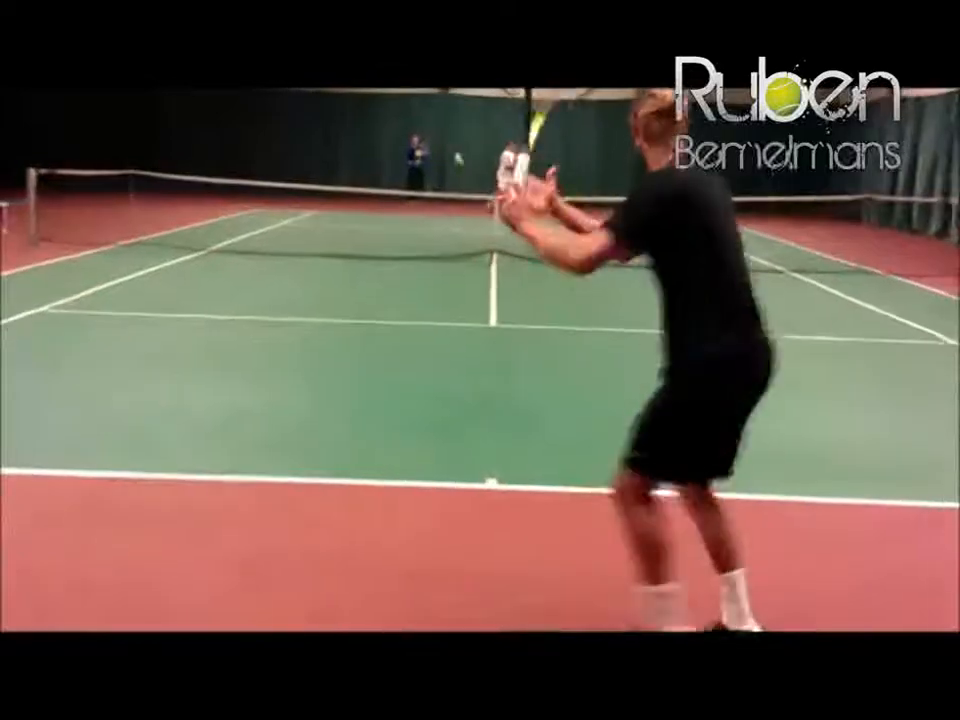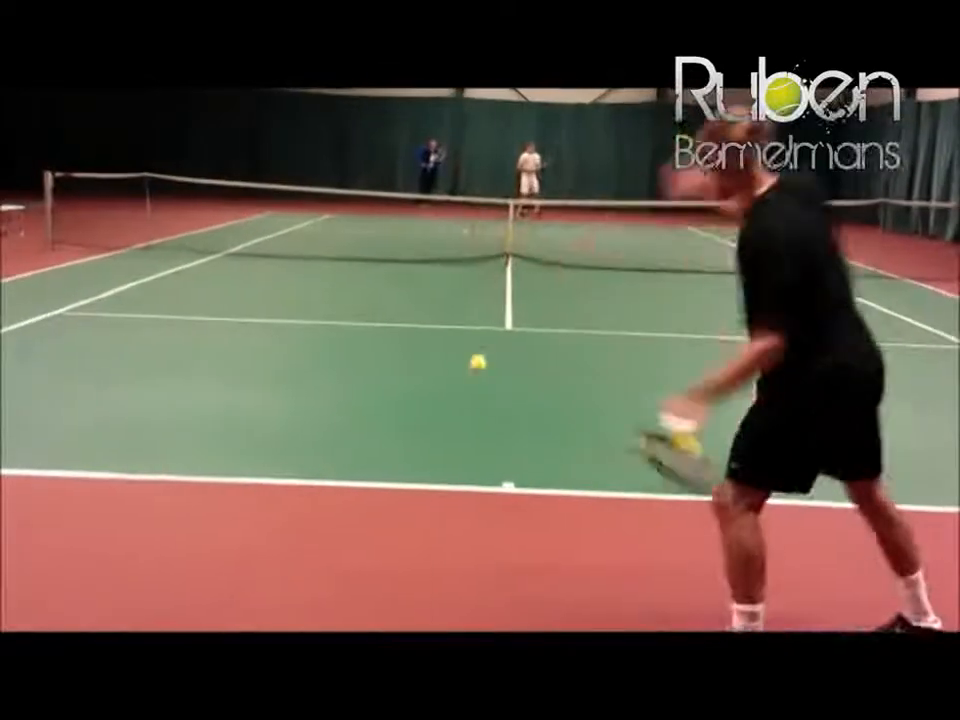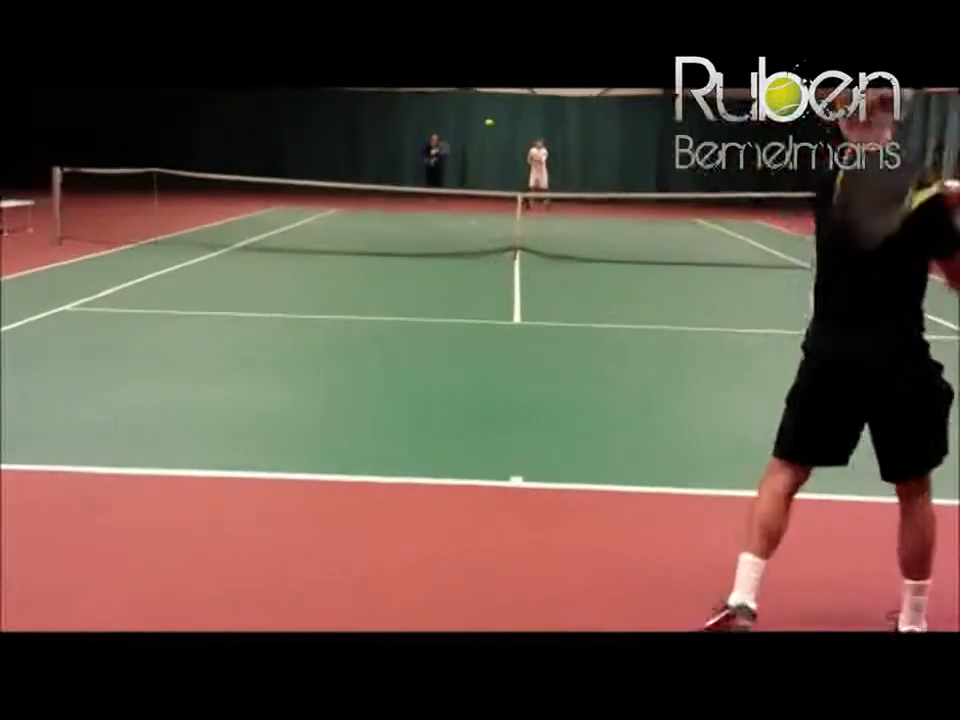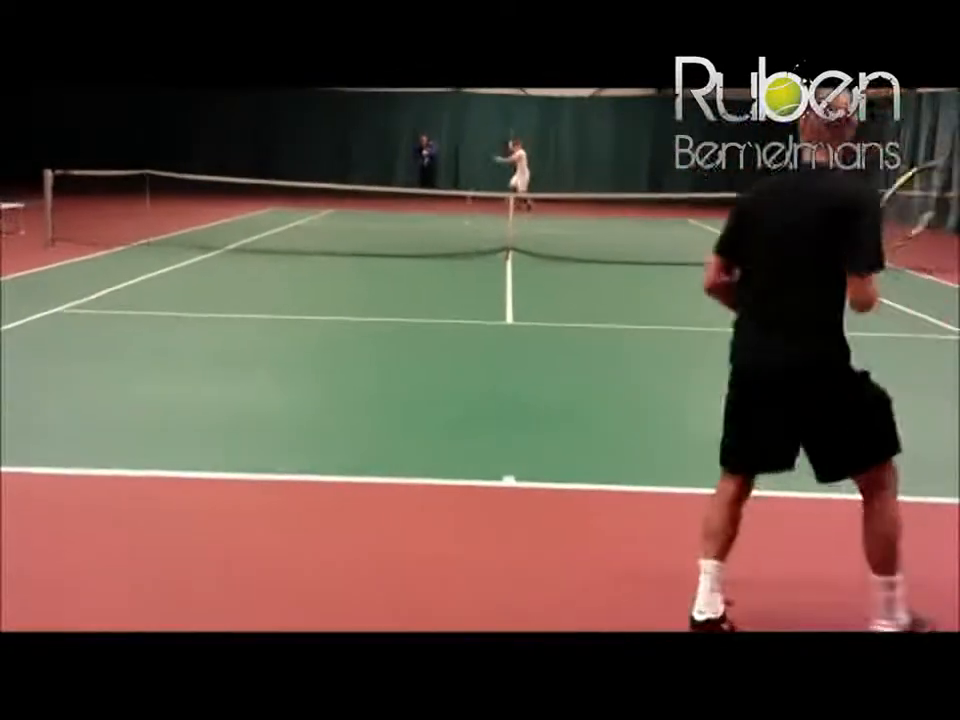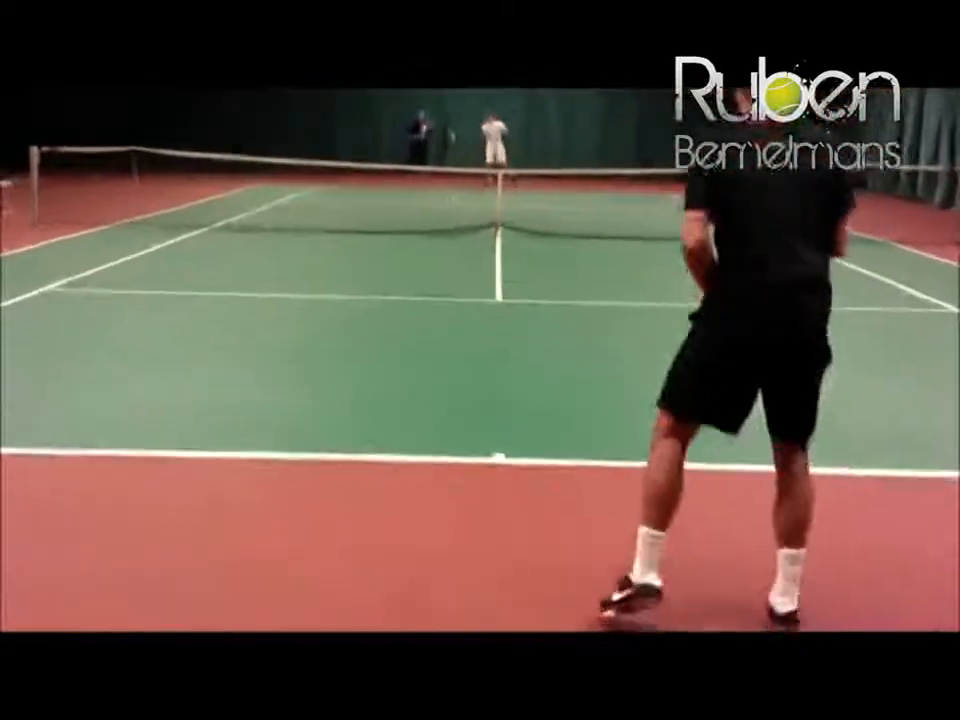
dt=0.5s
person 1, frame 1
left shoulder: (663, 188)
right shoulder: (700, 184)
left elbow: (581, 261)
right elbow: (613, 239)
left wrist: (526, 223)
right wrist: (556, 208)
left hip: (713, 363)
right hip: (743, 357)
left knee: (634, 489)
right knee: (693, 487)
left ankle: (664, 625)
right ankle: (740, 622)
person 1, frame 2
left shoulder: (766, 237)
right shoulder: (798, 192)
left elbow: (771, 346)
left wrist: (700, 397)
right wrist: (708, 186)
left hip: (821, 378)
right hip: (859, 369)
left knee: (736, 502)
right knee: (867, 492)
left ankle: (747, 626)
right ankle: (921, 616)
person 1, frame 3
left shoulder: (831, 181)
left hip: (829, 353)
right hip: (898, 358)
left knee: (784, 474)
right knee: (914, 490)
left ankle: (742, 600)
right ankle: (913, 621)
person 1, frame 4
left shoulder: (758, 193)
right shoulder: (856, 196)
left elbow: (715, 281)
right elbow: (859, 296)
right wrist: (871, 296)
left hip: (752, 361)
right hip: (819, 364)
left knee: (734, 483)
right knee: (879, 484)
left ankle: (707, 607)
right ankle: (892, 620)
person 1, frame 5
left shoulder: (718, 148)
right shoulder: (820, 148)
left elbow: (695, 241)
right elbow: (837, 242)
left wrist: (717, 291)
left hip: (736, 312)
right hip: (803, 317)
left knee: (670, 432)
right knee: (792, 457)
left ankle: (644, 576)
right ankle: (785, 600)
